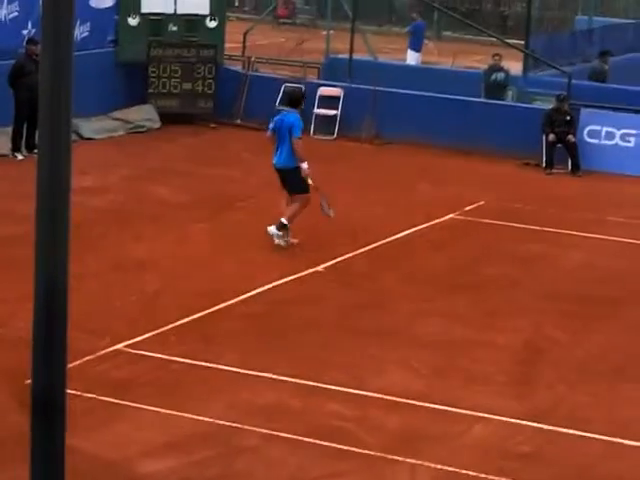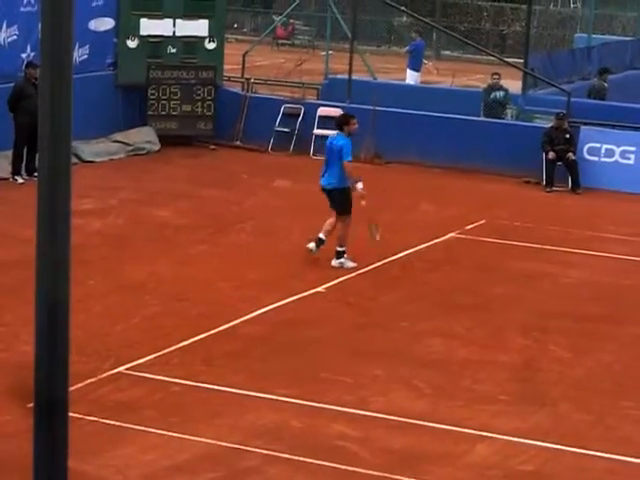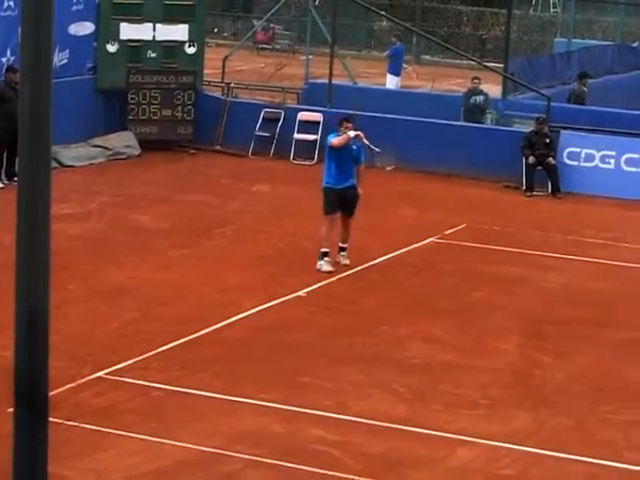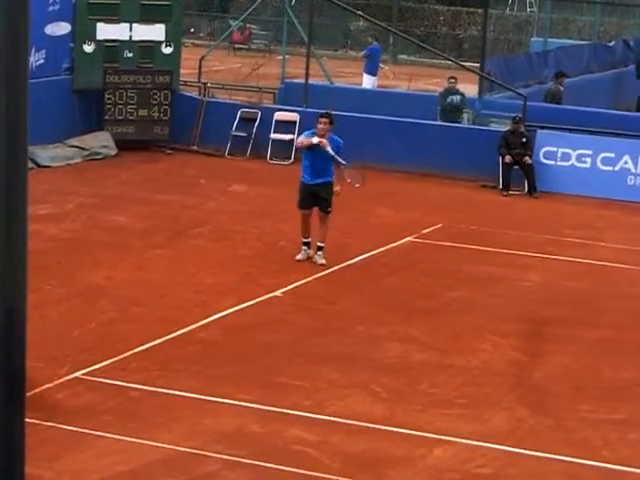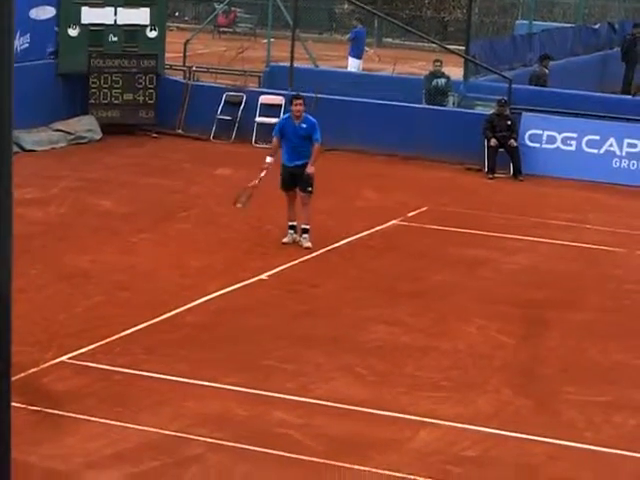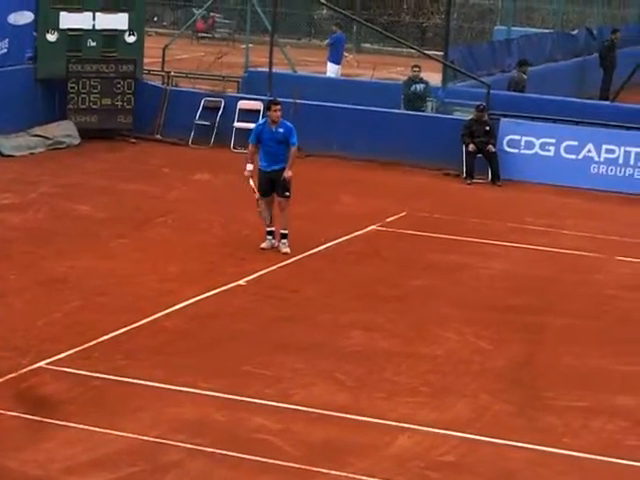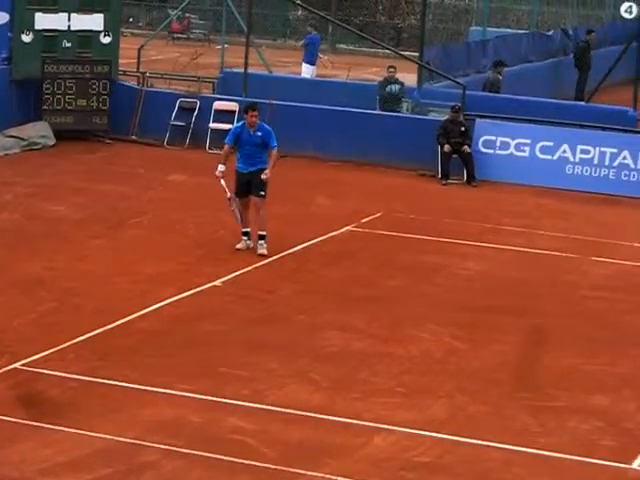
dt=0.7s
person 1, frame 1
left shoulder: (279, 117)
right shoulder: (296, 119)
left elbow: (270, 135)
right elbow: (297, 143)
right wrist: (304, 164)
left hip: (279, 164)
right hip: (292, 166)
left knee: (291, 199)
right knee: (303, 200)
left ankle: (284, 235)
right ankle: (279, 228)
person 1, frame 2
left shoulder: (332, 139)
right shoulder: (345, 142)
right elbow: (347, 166)
right wrist: (358, 184)
left hip: (327, 183)
right hip: (339, 186)
left knee: (337, 217)
right knee: (344, 220)
left ankle: (317, 243)
right ankle: (339, 257)
person 1, frame 3
left shoulder: (357, 145)
right shoulder: (333, 138)
left elbow: (359, 166)
right elbow: (336, 143)
left wrist: (358, 186)
right wrist: (351, 134)
left hip: (349, 188)
right hip: (331, 186)
left knee: (346, 221)
right knee: (330, 221)
left ankle: (342, 252)
right ankle: (324, 258)
person 1, frame 4
left shoulder: (337, 142)
right shoulder: (309, 135)
right elbow: (299, 143)
left wrist: (338, 183)
right wrist: (316, 140)
left hip: (325, 184)
right hip: (307, 182)
left knee: (323, 217)
right knee: (304, 216)
left ankle: (319, 252)
right ankle: (306, 248)
person 1, frame 5
left shoulder: (312, 123)
right shoulder: (284, 121)
left elbow: (317, 144)
right elbow: (276, 140)
left wrist: (311, 165)
right wrist: (269, 159)
left hip: (304, 166)
right hip: (287, 165)
left knee: (305, 200)
right knee: (290, 198)
left ankle: (305, 235)
right ankle: (292, 232)
person 1, frame 6
left shoulder: (288, 128)
right shoulder: (259, 127)
left elbow: (293, 149)
right elbow: (253, 146)
left wrist: (288, 169)
right wrist: (249, 167)
left hip: (282, 171)
right hip: (264, 170)
left knee: (283, 204)
right knee: (267, 204)
left ankle: (284, 240)
right ankle: (270, 238)
person 1, frame 7
left shoulder: (266, 130)
right shoulder: (237, 129)
left elbow: (274, 150)
right elbow: (227, 148)
left wrist: (269, 169)
right wrist: (221, 167)
left hip: (259, 171)
right hip: (242, 171)
left knee: (259, 205)
right knee: (244, 205)
left ankle: (261, 241)
right ankle: (246, 238)
